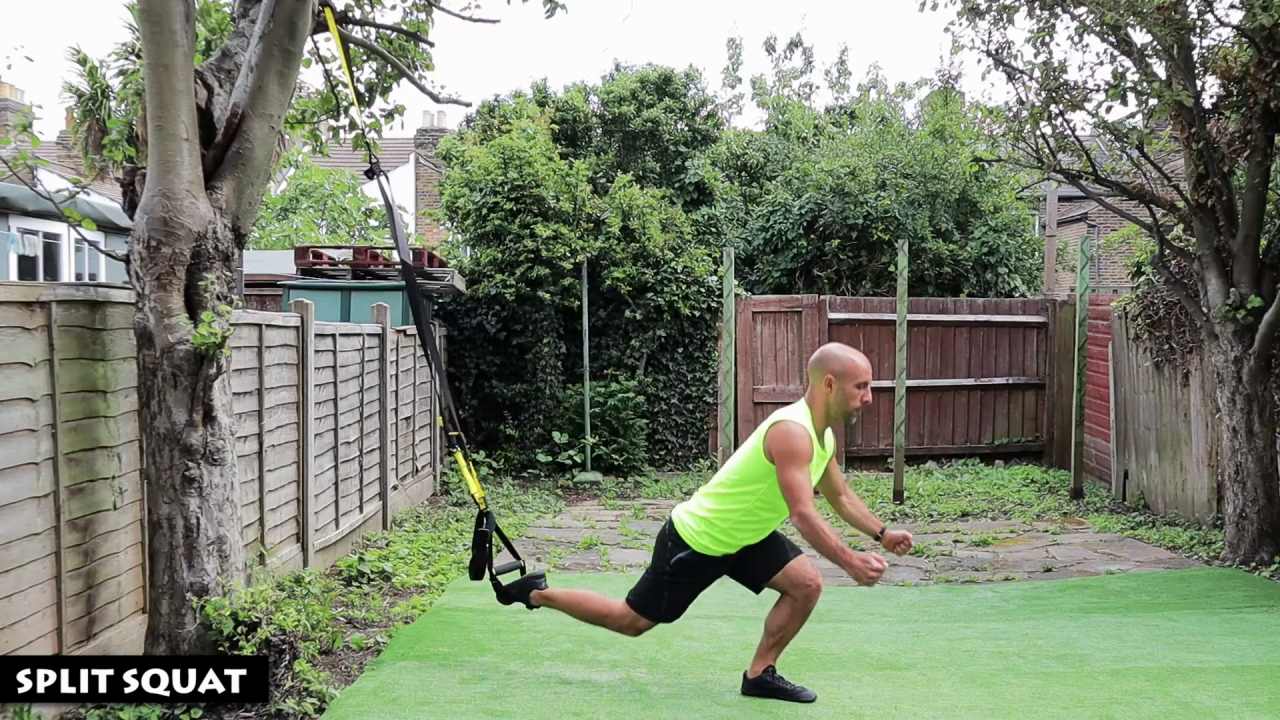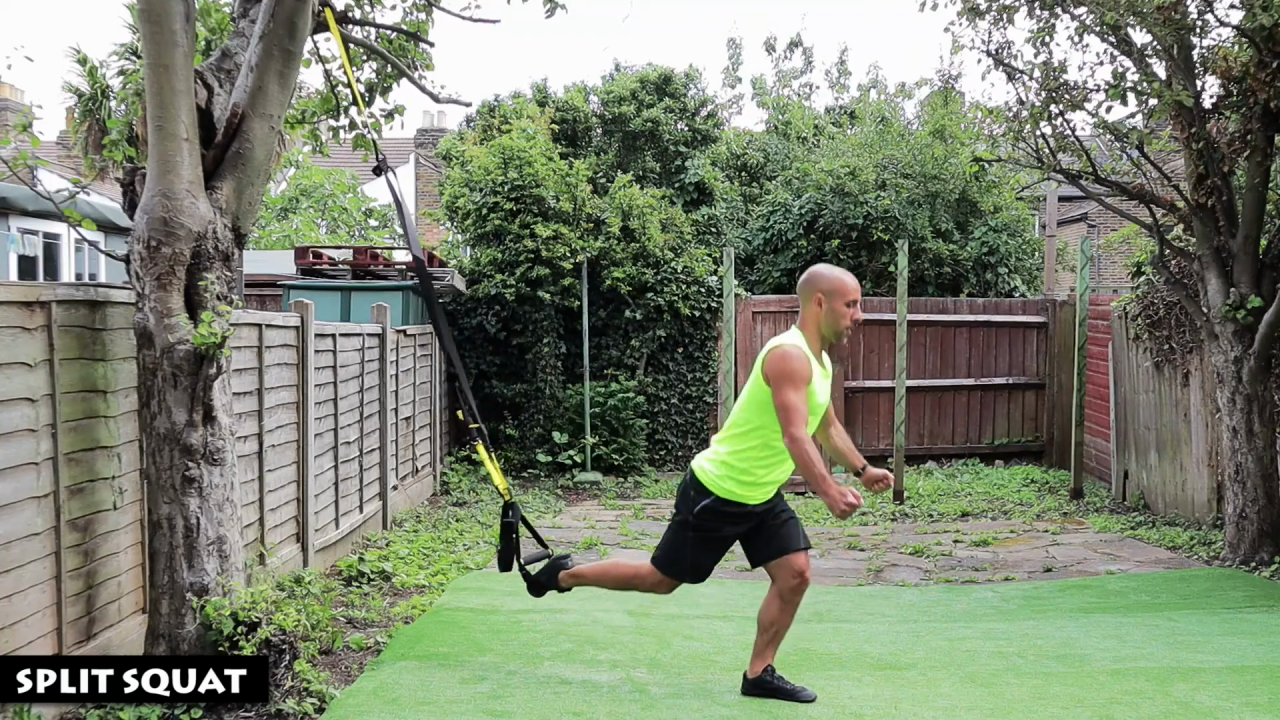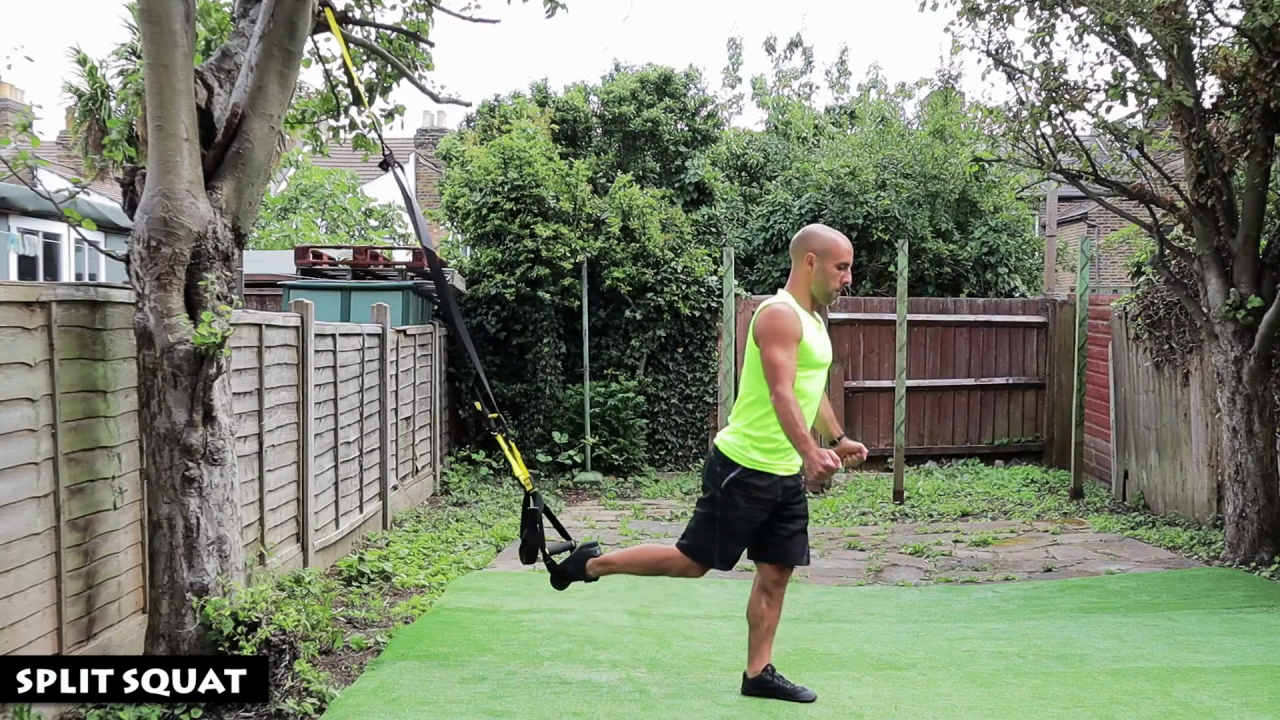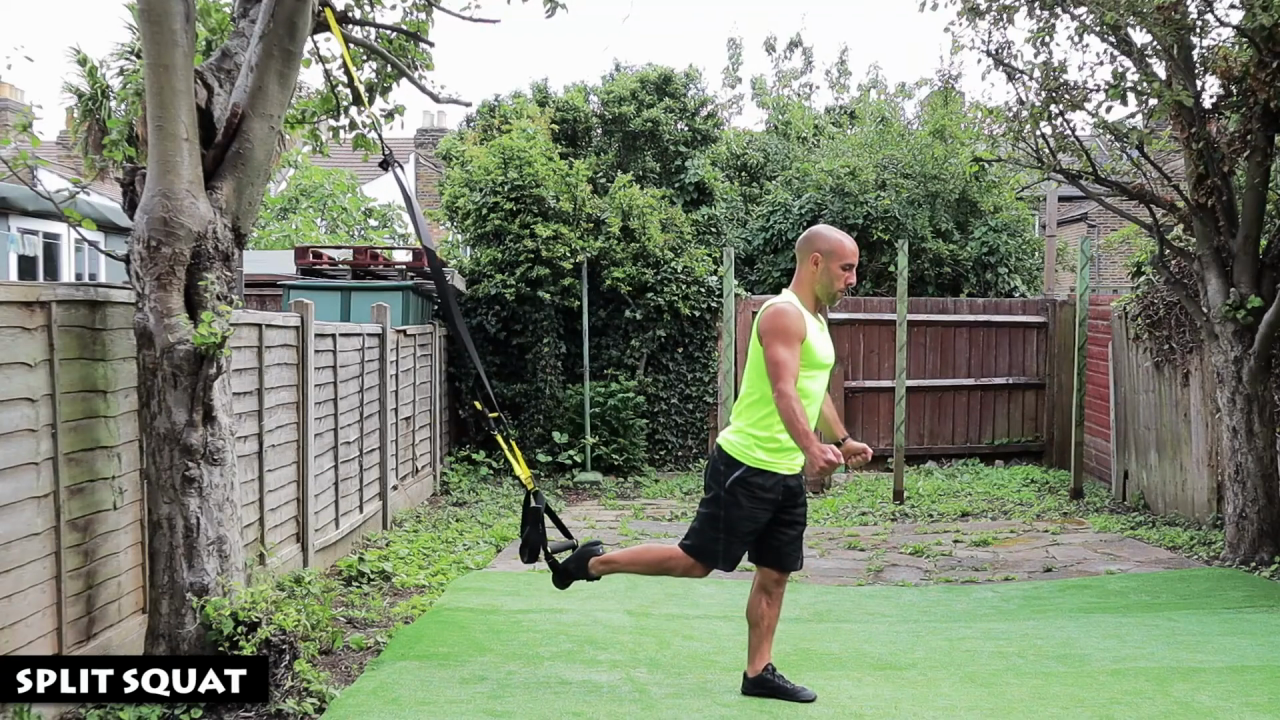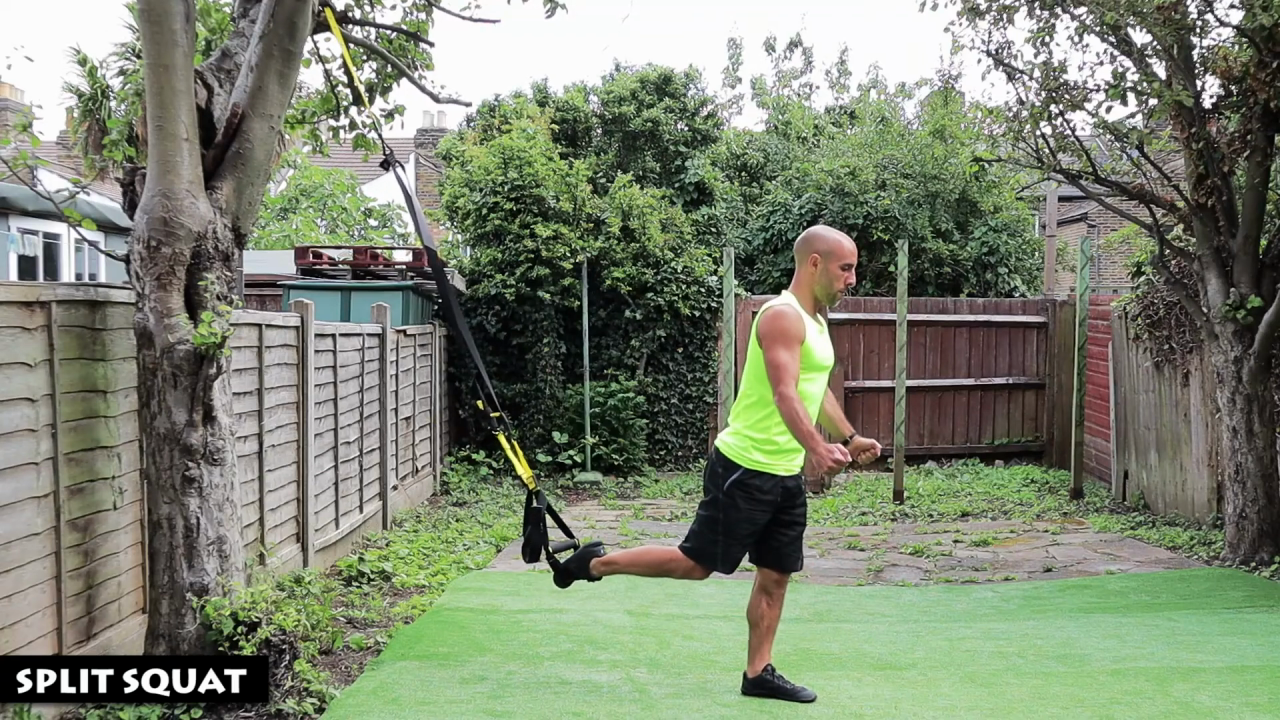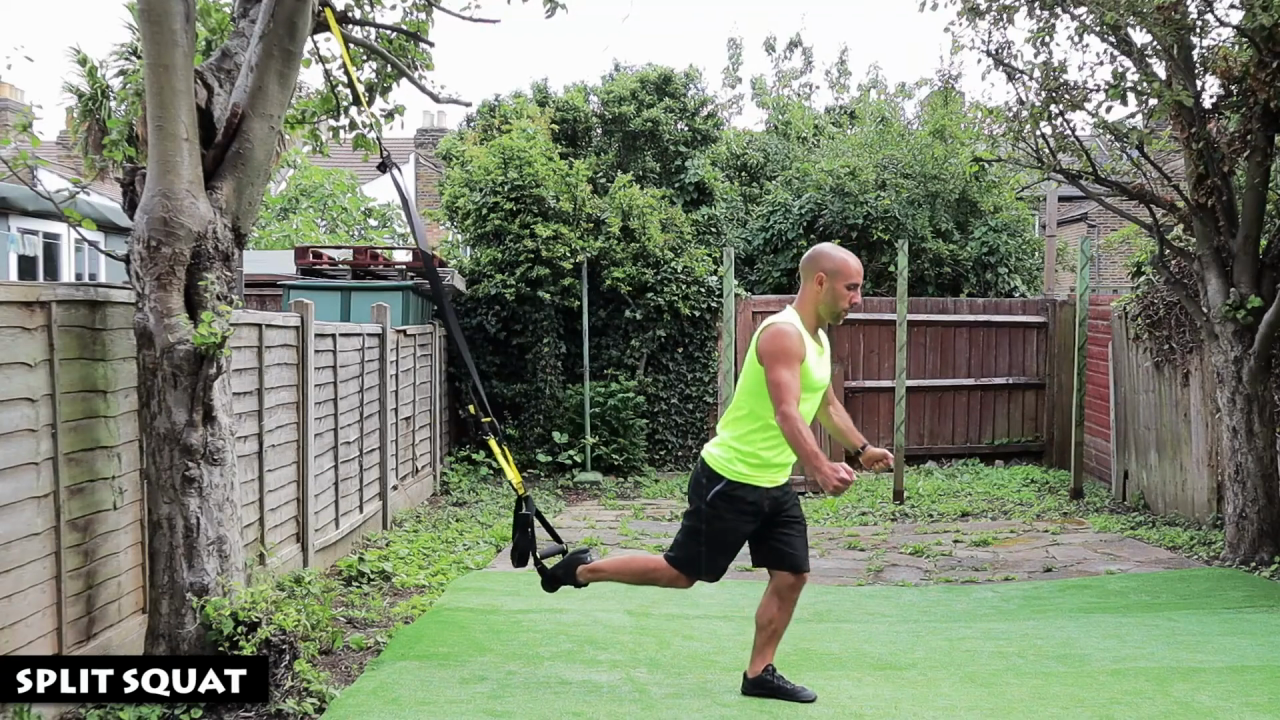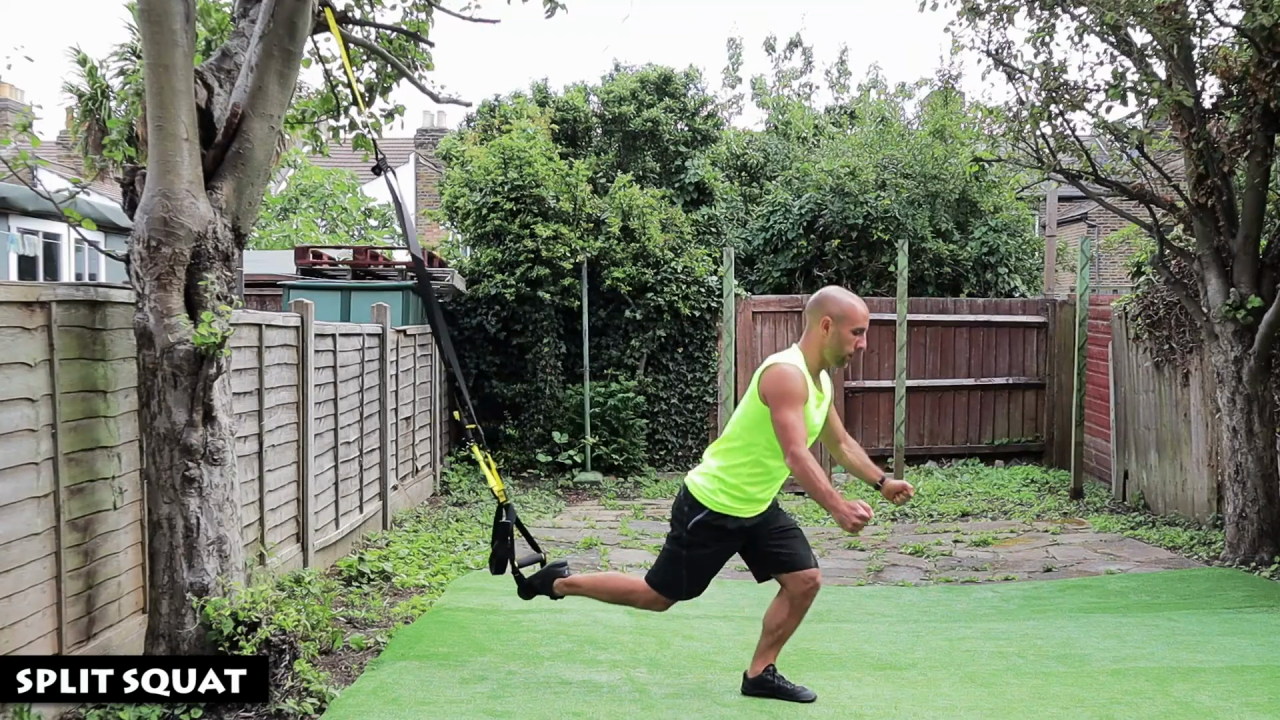
dt=0.3s
person 1, frame 1
left shoulder: (823, 430)
right shoulder: (792, 430)
left elbow: (839, 493)
right elbow: (801, 513)
left wrist: (880, 531)
right wrist: (850, 561)
left hip: (742, 536)
right hip: (697, 541)
left knee: (806, 583)
right knee: (632, 621)
left ankle: (760, 675)
right ankle: (538, 593)
person 1, frame 2
left shoulder: (820, 359)
right shoulder: (789, 355)
left elbow: (829, 427)
right elbow: (795, 437)
left wrist: (863, 470)
right wrist: (831, 493)
left hip: (760, 494)
right hip: (716, 491)
left knee: (795, 573)
right knee: (659, 579)
left ankle: (759, 674)
right ankle: (564, 574)
person 1, frame 3
left shoulder: (812, 319)
right shoulder: (779, 314)
right elbow: (781, 395)
left wrist: (838, 439)
right wrist: (811, 452)
left hip: (784, 474)
right hip: (743, 468)
left knee: (776, 574)
right knee: (691, 561)
left ankle: (759, 674)
right ankle: (592, 563)
person 1, frame 4
left shoulder: (814, 320)
right shoulder: (783, 314)
right elbow: (784, 393)
left wrist: (843, 440)
right wrist: (813, 448)
left hip: (785, 473)
right hip: (746, 467)
left knee: (774, 575)
right knee: (694, 561)
left ankle: (759, 673)
right ankle: (595, 562)
person 1, frame 5
left shoulder: (814, 321)
right shoulder: (782, 316)
left elbow: (820, 391)
right elbow: (785, 394)
left wrist: (851, 438)
right wrist: (818, 448)
left hip: (785, 474)
right hip: (745, 469)
left knee: (776, 576)
right knee: (693, 564)
left ankle: (758, 674)
right ankle: (593, 563)
person 1, frame 6
left shoulder: (818, 339)
right shoulder: (783, 333)
left elbow: (829, 405)
right elbow: (786, 414)
left wrist: (862, 449)
right wrist: (820, 468)
left hip: (773, 483)
right hip: (730, 480)
left knee: (791, 577)
right knee: (679, 572)
left ankle: (759, 674)
right ankle: (582, 569)
person 1, frame 7
left shoulder: (821, 381)
right shoulder: (786, 375)
left elbow: (841, 443)
right elbow: (797, 455)
left wrist: (883, 483)
right wrist: (840, 509)
left hip: (754, 506)
right hip: (712, 506)
left knee: (805, 581)
right knee: (655, 595)
left ankle: (759, 673)
right ankle: (559, 581)
